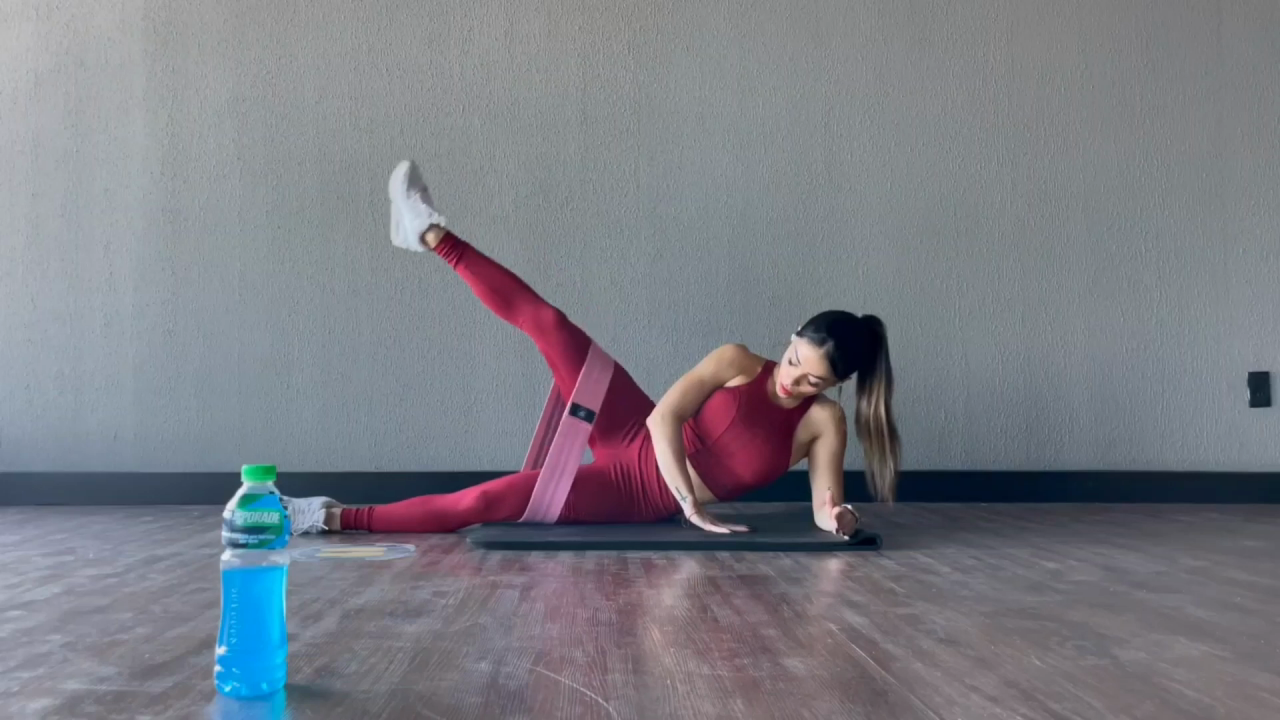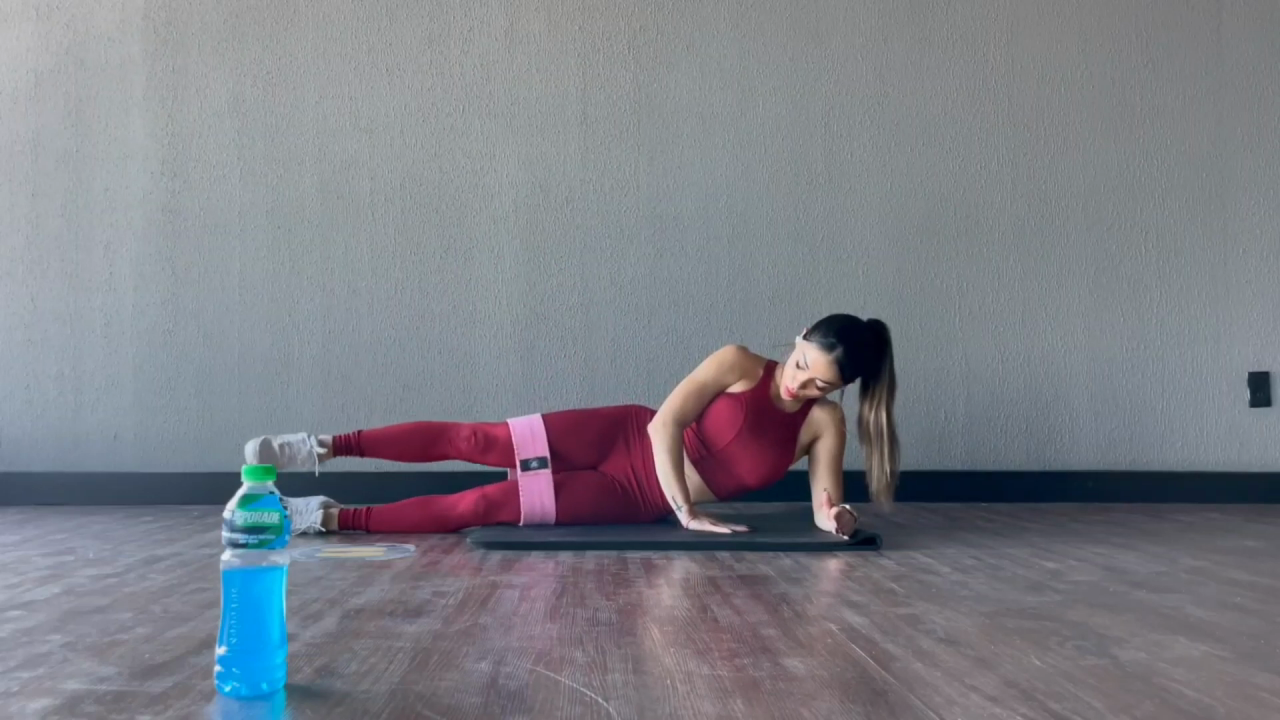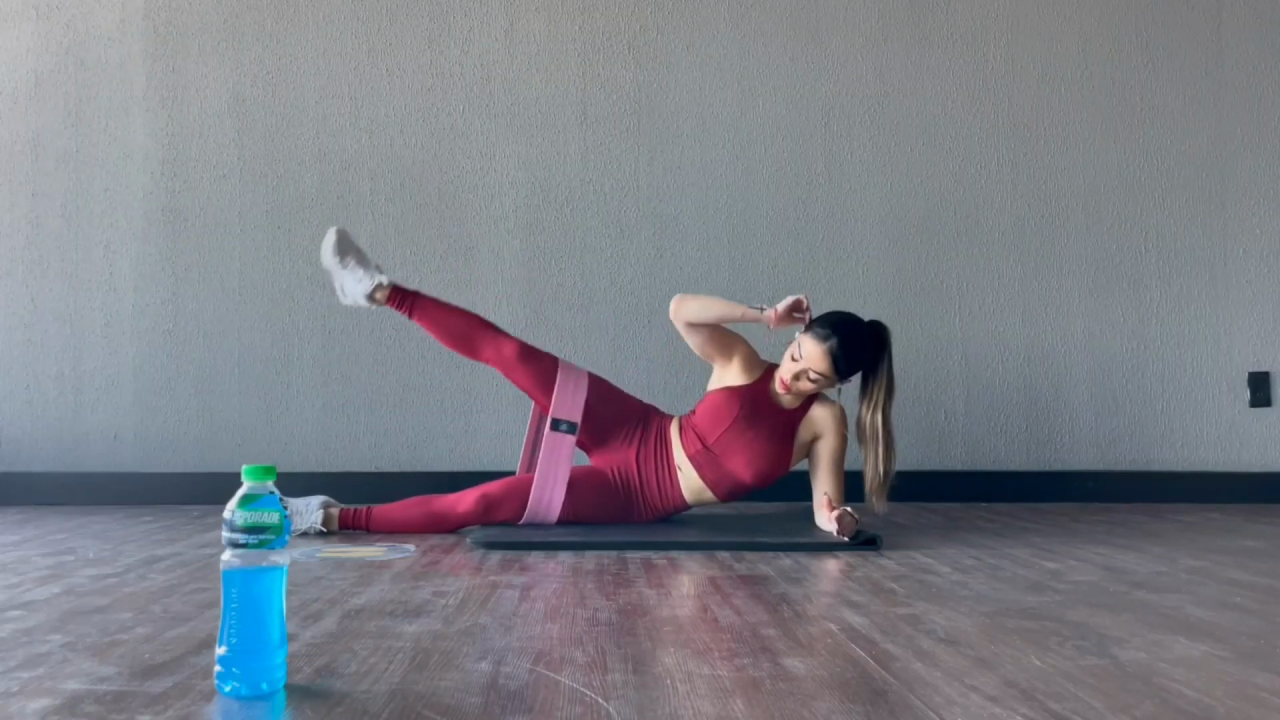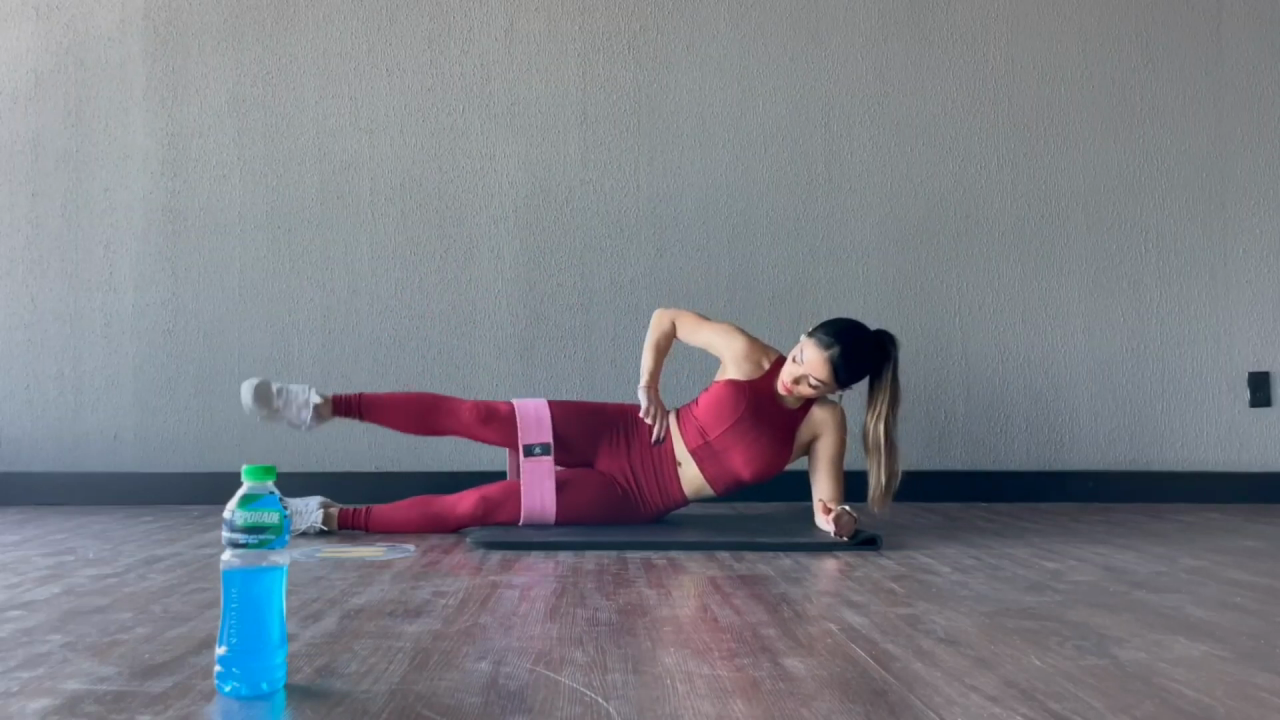
dt=1s
person 1, frame 1
left shoulder: (823, 423)
right shoulder: (737, 362)
left elbow: (825, 513)
right elbow: (664, 419)
left wrist: (836, 519)
right wrist: (692, 504)
left hip: (637, 499)
right hip: (634, 443)
left knee: (486, 501)
right knee: (549, 326)
left ankle: (337, 518)
right ankle: (432, 233)
person 1, frame 2
left shoulder: (825, 422)
right shoulder: (739, 364)
left elbow: (826, 511)
right elbow: (666, 424)
left wrist: (837, 518)
right wrist: (688, 511)
left hip: (637, 499)
right hip: (626, 441)
left knee: (489, 505)
right knee: (474, 440)
left ankle: (333, 517)
right ankle: (325, 446)
person 1, frame 3
left shoulder: (823, 420)
right shoulder: (744, 364)
left elbow: (825, 510)
right elbow: (680, 309)
left wrist: (836, 517)
right wrist: (766, 314)
left hip: (633, 497)
right hip: (636, 442)
left knee: (485, 502)
right knee: (510, 354)
left ankle: (336, 515)
right ankle: (381, 290)
person 1, frame 4
left shoulder: (824, 422)
right shoulder: (748, 354)
left elbow: (827, 510)
right elbow: (667, 318)
left wrist: (836, 519)
right wrist: (647, 385)
left hip: (634, 497)
right hip: (621, 439)
left knee: (484, 505)
right knee: (476, 417)
left ankle: (331, 516)
right ankle: (324, 407)
